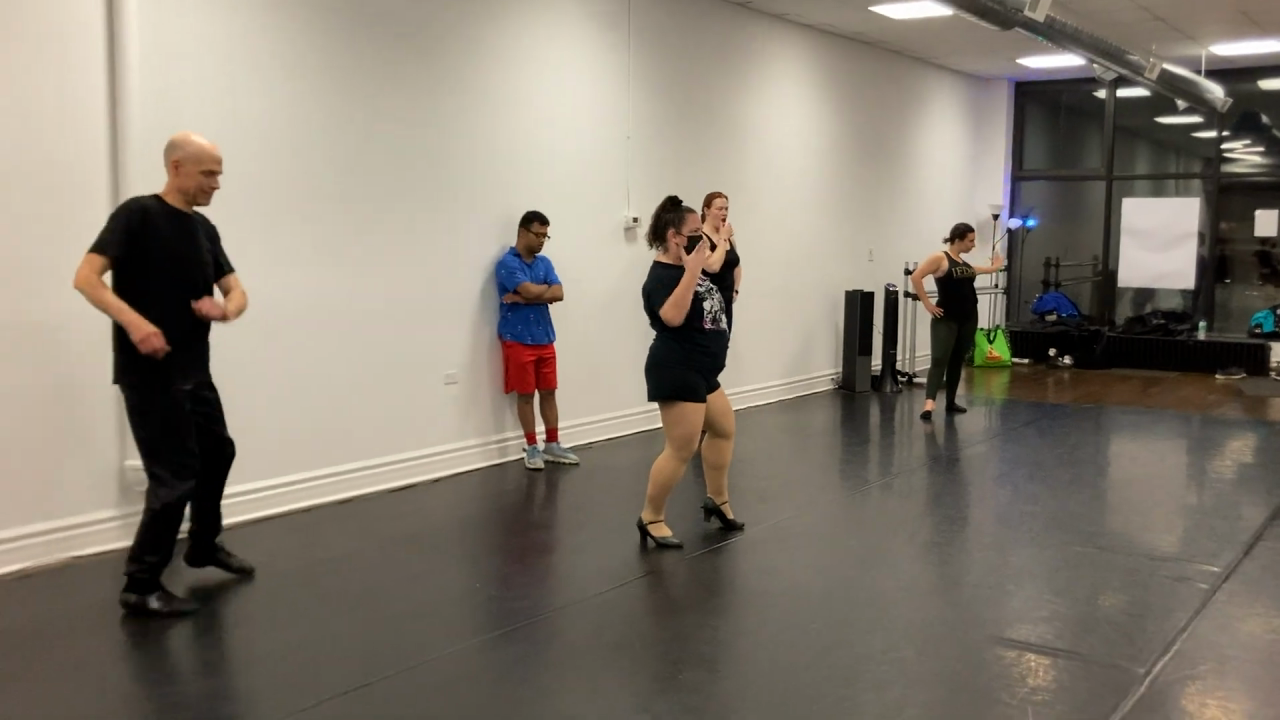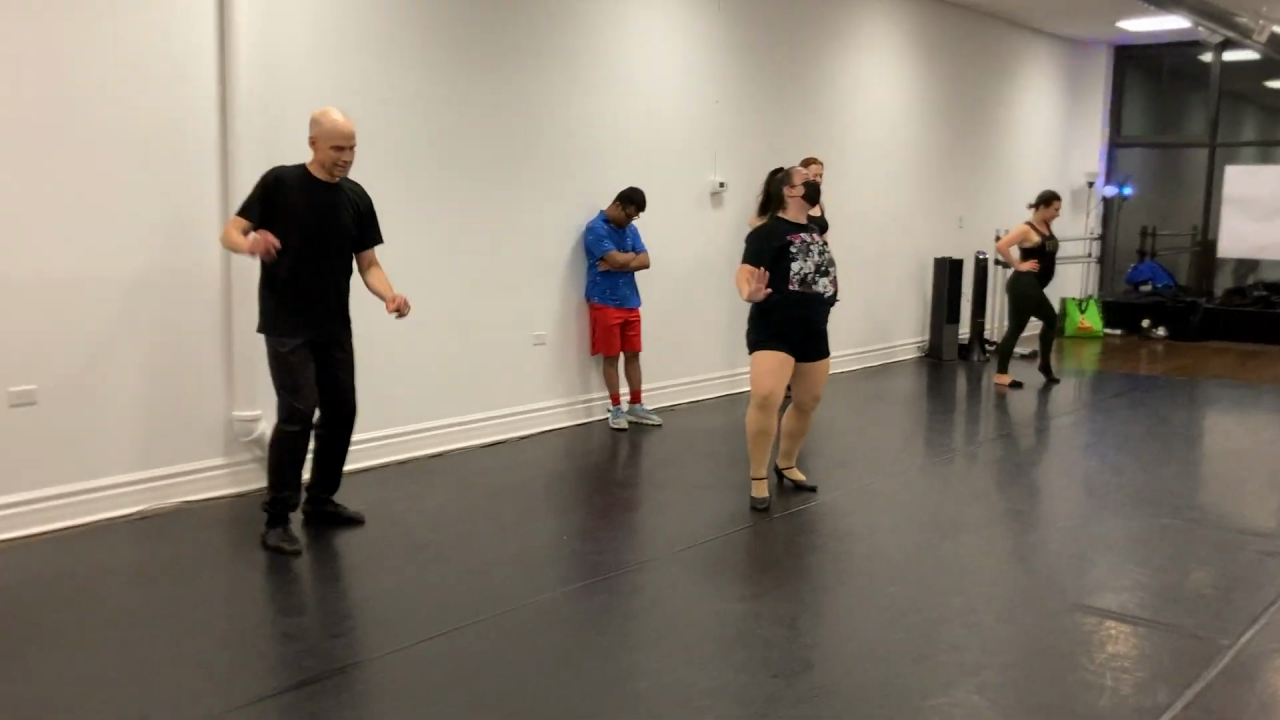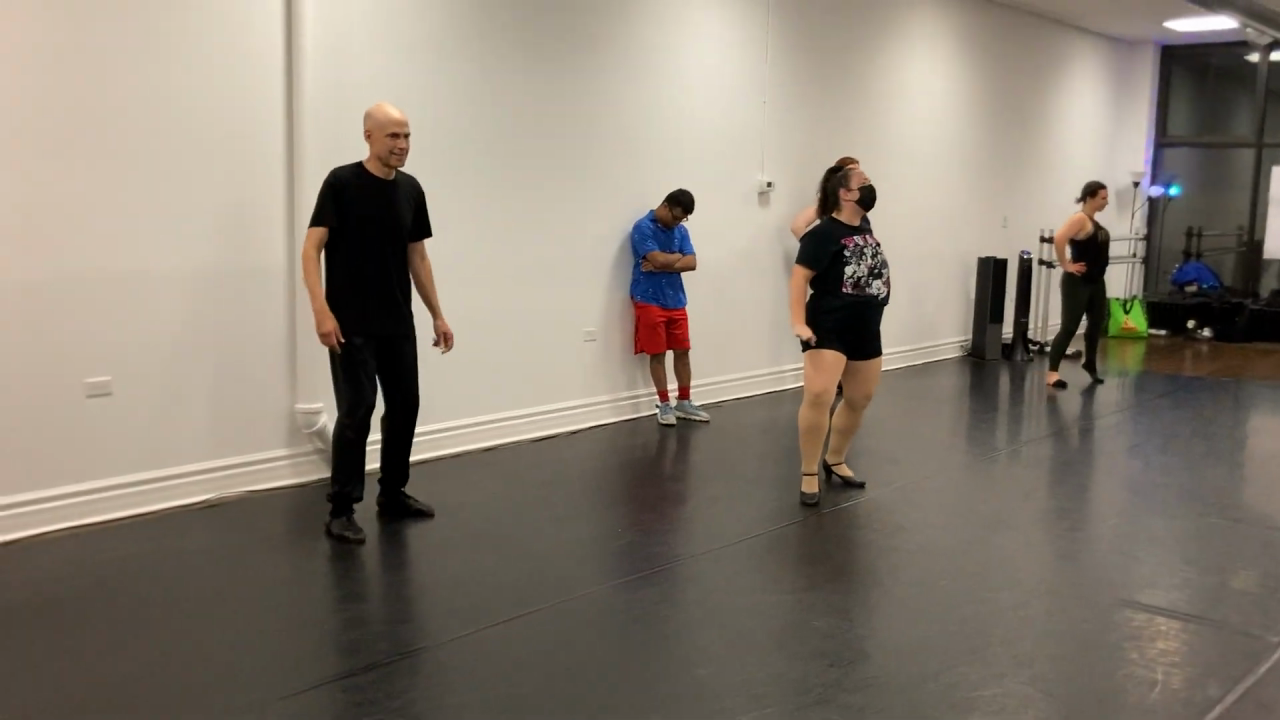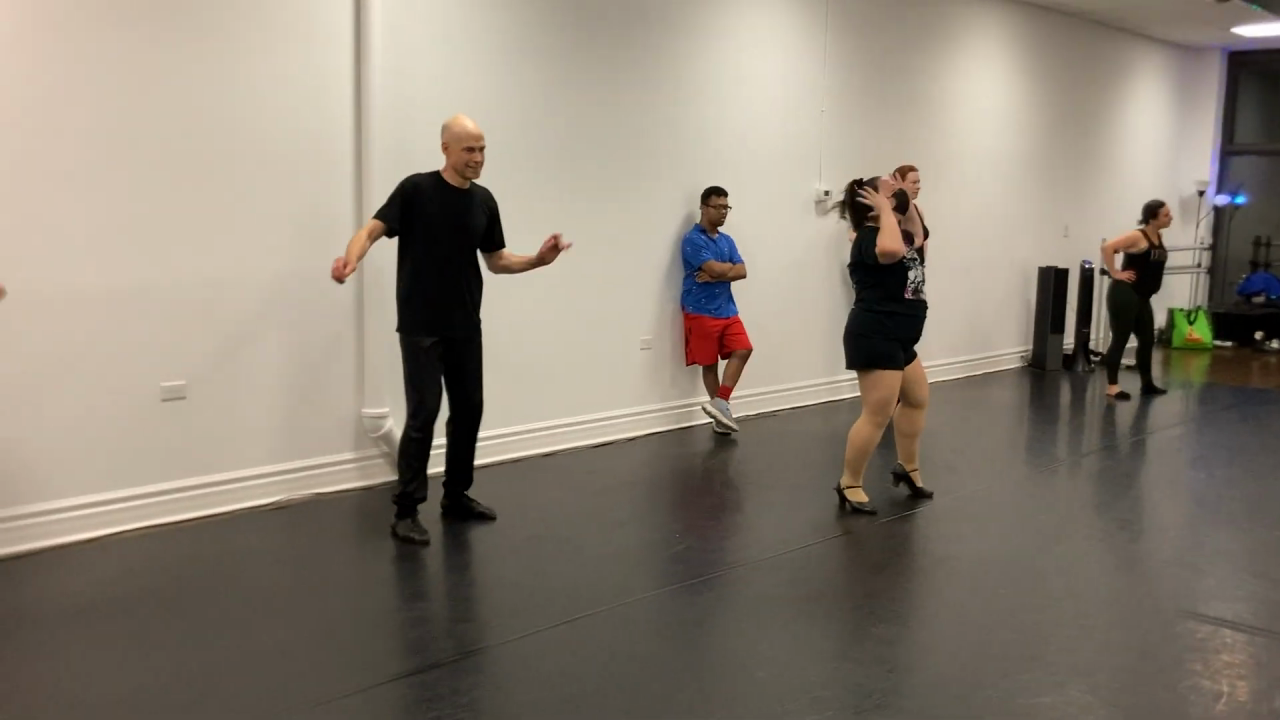
dt=1s
person 1, frame 1
left shoulder: (204, 228)
right shoulder: (138, 214)
left elbow: (237, 293)
right elbow: (86, 277)
left wrist: (225, 308)
right wrist: (131, 321)
left hip: (191, 369)
right hip: (150, 372)
left knee: (218, 451)
right knee: (175, 474)
left ankle: (204, 546)
right ankle: (141, 585)
person 1, frame 2
left shoulder: (356, 197)
right shoulder: (279, 183)
left elbow: (368, 265)
right elbow: (230, 233)
left wrist: (390, 296)
right wrist: (249, 243)
left hip: (334, 328)
right hip: (286, 327)
left knee: (341, 412)
right knee: (297, 413)
left ankle: (320, 500)
right ankle: (277, 519)
person 1, frame 3
left shoulder: (411, 189)
right shoulder: (341, 182)
left elbow: (417, 256)
right elbow: (312, 248)
left wrist: (437, 316)
right wrist: (322, 311)
left hip: (398, 324)
right hip: (351, 325)
left knee: (404, 406)
right knee: (356, 412)
left ankle: (392, 493)
right ankle: (341, 510)
person 1, frame 4
left shoulder: (484, 201)
right shoulder: (416, 189)
left elbow: (496, 261)
right elbow: (372, 230)
left wrist: (538, 260)
right wrist: (351, 258)
left hip: (465, 327)
right hip: (421, 327)
left knee: (468, 410)
right knee: (423, 413)
left ankle: (456, 496)
right ankle: (406, 511)
person 2, frame 1
left shoulder: (684, 269)
right shoulder: (663, 276)
right elbow: (673, 317)
right wrist: (692, 272)
left hip: (701, 371)
right hip: (677, 372)
left knee: (724, 429)
right knee: (681, 450)
left ankle: (718, 501)
right ankle: (650, 518)
person 2, frame 2
left shoulder: (813, 230)
right shoulder: (768, 232)
right elbow: (745, 275)
right wrist: (751, 294)
left hip: (813, 331)
right hip: (773, 330)
left knee: (808, 402)
right knee: (766, 397)
left ankle: (786, 465)
right ankle: (758, 479)
person 2, frame 3
left shoulder: (865, 229)
right shoulder: (824, 233)
right elbow: (799, 277)
right wrist: (799, 323)
left hip: (865, 330)
right hip: (828, 330)
left knee: (860, 399)
right knee: (819, 395)
left ankle: (835, 461)
right ankle: (809, 474)
person 2, frame 4
left shoulder: (894, 234)
right shoulder: (872, 239)
left elbow: (913, 239)
right elbow: (893, 247)
left wrist: (899, 205)
right wrist: (885, 208)
left hip: (897, 340)
right hip: (878, 341)
left knee: (917, 403)
right knee: (878, 416)
left ankle: (907, 469)
right ankle: (850, 485)
person 3, frame 1
left shoulder: (544, 262)
right shoulder: (507, 264)
left elbow: (558, 294)
right elbow: (532, 291)
left wrist: (523, 299)
right wrist: (546, 290)
left hip: (545, 338)
right hip: (518, 340)
left knee: (549, 392)
right knee: (526, 395)
left ankle: (552, 445)
right ankle: (532, 448)
person 3, frame 2
left shoulder: (630, 229)
right shoulder: (595, 228)
left elbow: (645, 261)
right elbow: (617, 259)
left wrist: (618, 264)
right wrist: (631, 256)
left hip: (630, 301)
right hip: (605, 303)
left knee: (633, 355)
right knee: (611, 356)
left ankle: (636, 407)
right ankle: (616, 409)
person 3, frame 3
left shoulder: (681, 231)
right shoulder: (643, 227)
left elbow: (691, 263)
right elbow: (658, 259)
left wrist: (662, 266)
right wrist: (677, 257)
left hip: (676, 300)
right hip: (649, 301)
left knee: (682, 351)
right knee: (657, 354)
left ankle: (684, 403)
right ankle: (664, 405)
person 3, frame 4
left shoulder: (727, 241)
right shoulder: (692, 240)
left elbow: (741, 272)
right elbow: (715, 269)
left wrist: (715, 275)
right wrist: (728, 267)
left hip: (727, 309)
right hip: (701, 312)
left knee: (742, 350)
right knee: (709, 363)
left ankle: (720, 403)
right ankle: (718, 410)
person 4, frame 1
left shoulder: (964, 263)
right shoulder: (939, 258)
left elbow: (980, 269)
right elbow: (915, 277)
left wrist: (995, 266)
right wrist: (927, 304)
left hip: (968, 318)
right hip: (945, 319)
left knee: (957, 360)
right knee: (939, 359)
left ankle: (950, 401)
right ankle: (929, 403)
person 4, frame 2
left shoulder: (1046, 226)
right shoulder: (1026, 229)
right elbow: (1001, 246)
right wrist: (1018, 265)
left hip: (1034, 288)
right hip: (1023, 286)
left knee: (1051, 320)
right knee: (1015, 329)
left ankle: (1045, 366)
right ankle: (1001, 374)
person 4, frame 3
left shoulder: (1093, 220)
right shoulder: (1079, 218)
right elbow: (1059, 239)
right wrist: (1066, 265)
left hip: (1096, 282)
right hip: (1077, 282)
left knee: (1097, 322)
right knee: (1069, 327)
left ankle: (1090, 365)
right ankle: (1052, 373)
person 4, frame 4
left shoulder: (1158, 237)
right shoulder: (1137, 236)
right elbow: (1107, 247)
right wrist: (1115, 273)
left hip: (1142, 298)
right hip: (1124, 294)
left knee: (1147, 339)
right knee: (1120, 339)
left ankle: (1147, 384)
right ankle: (1112, 386)
